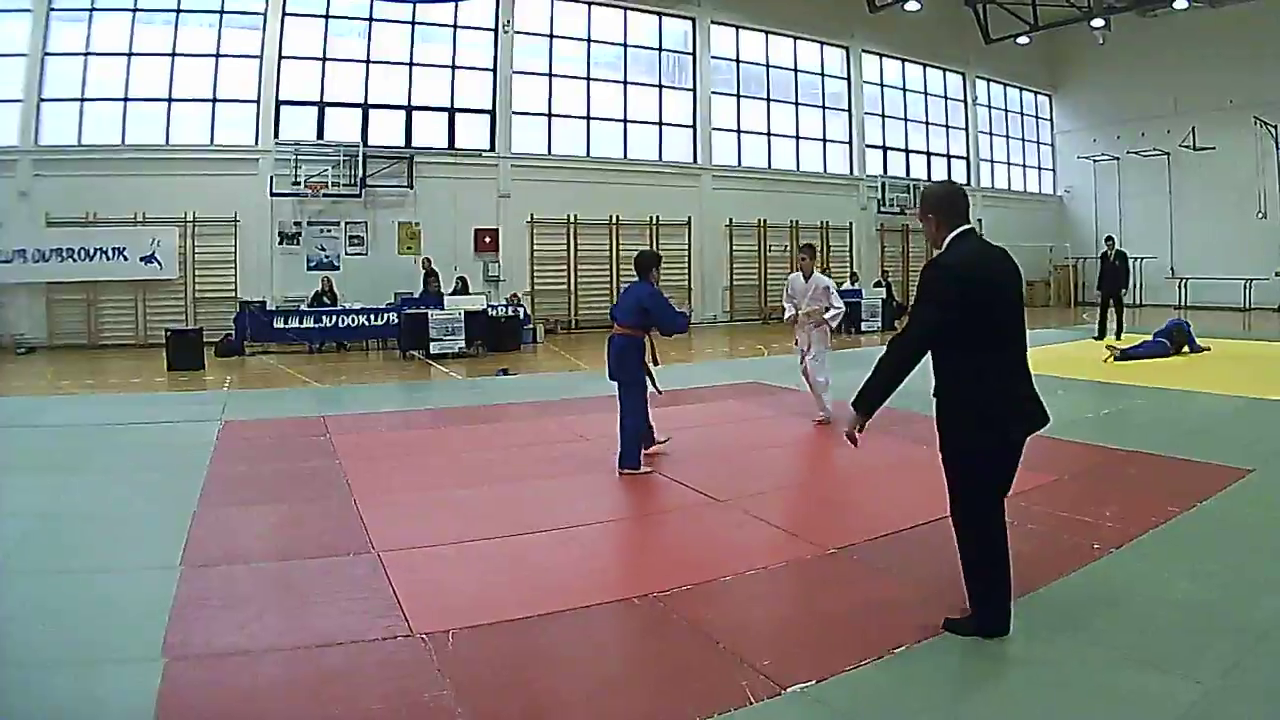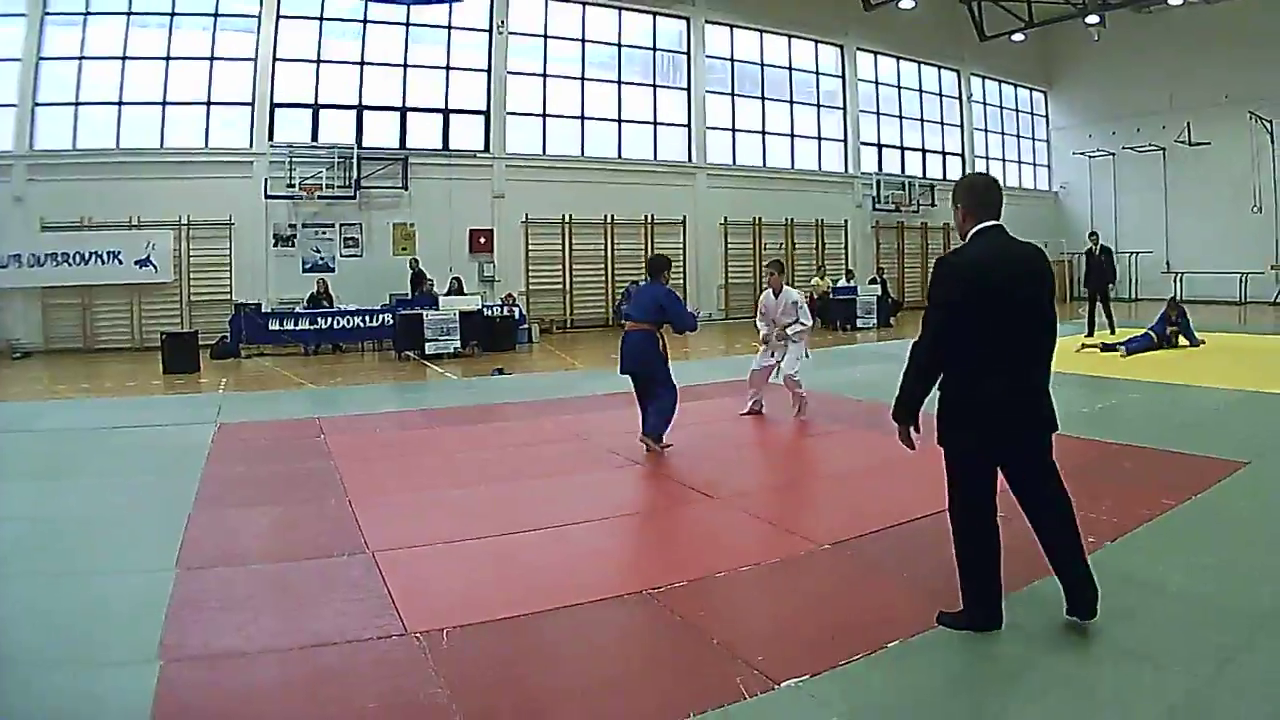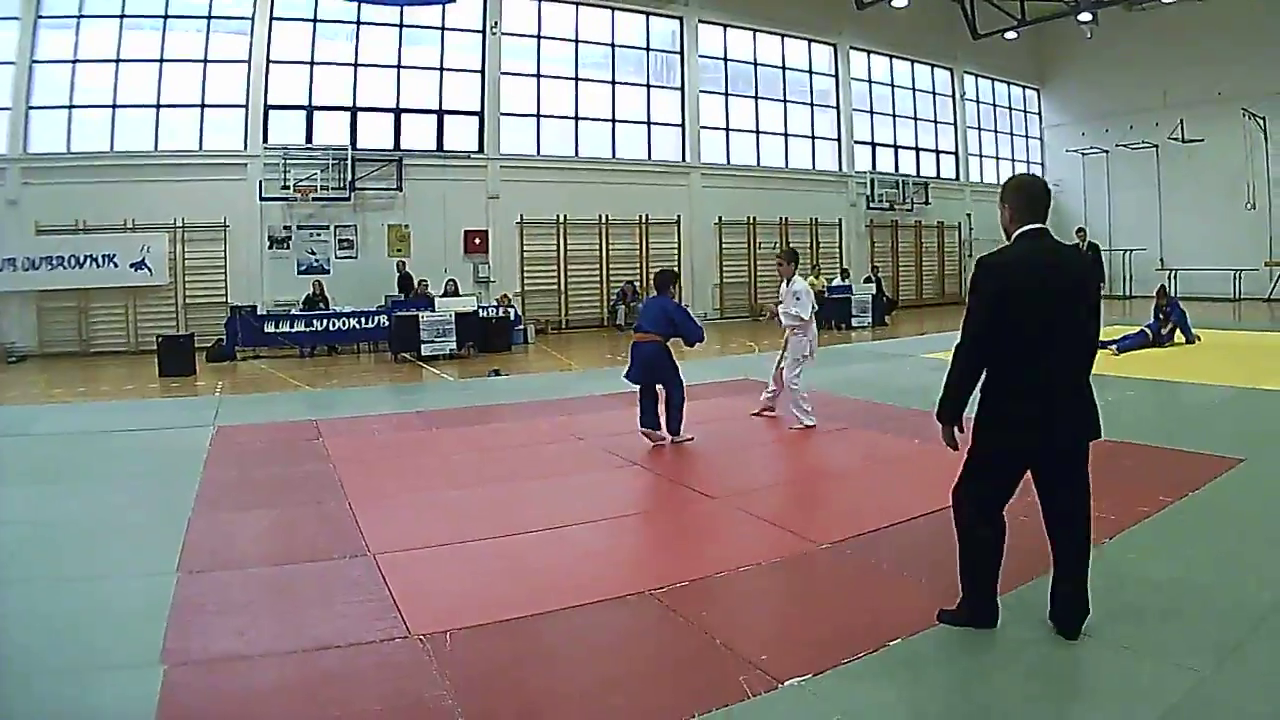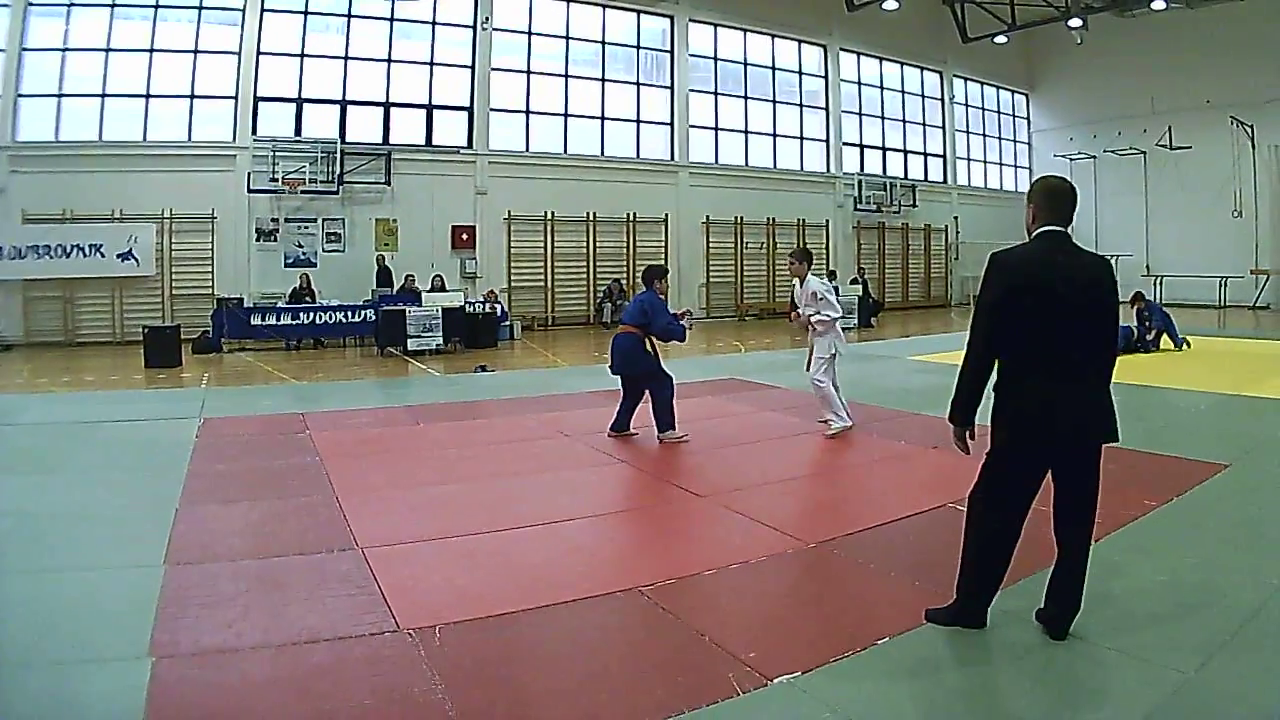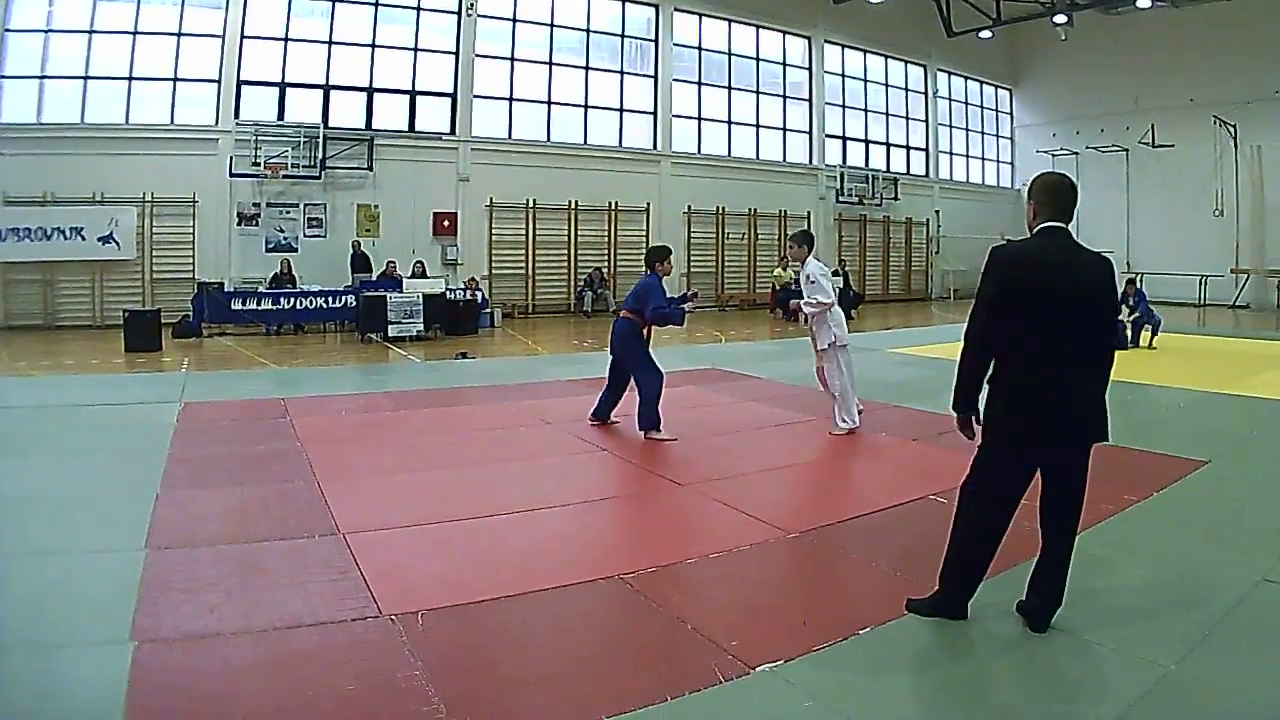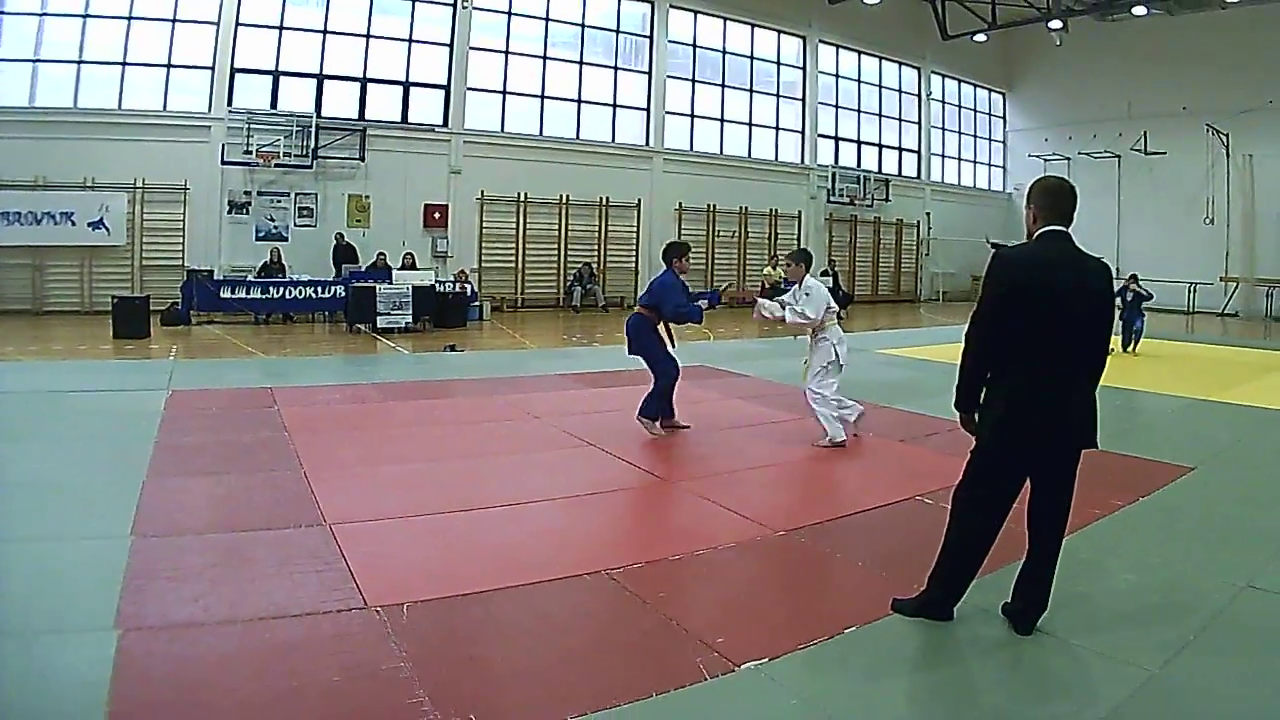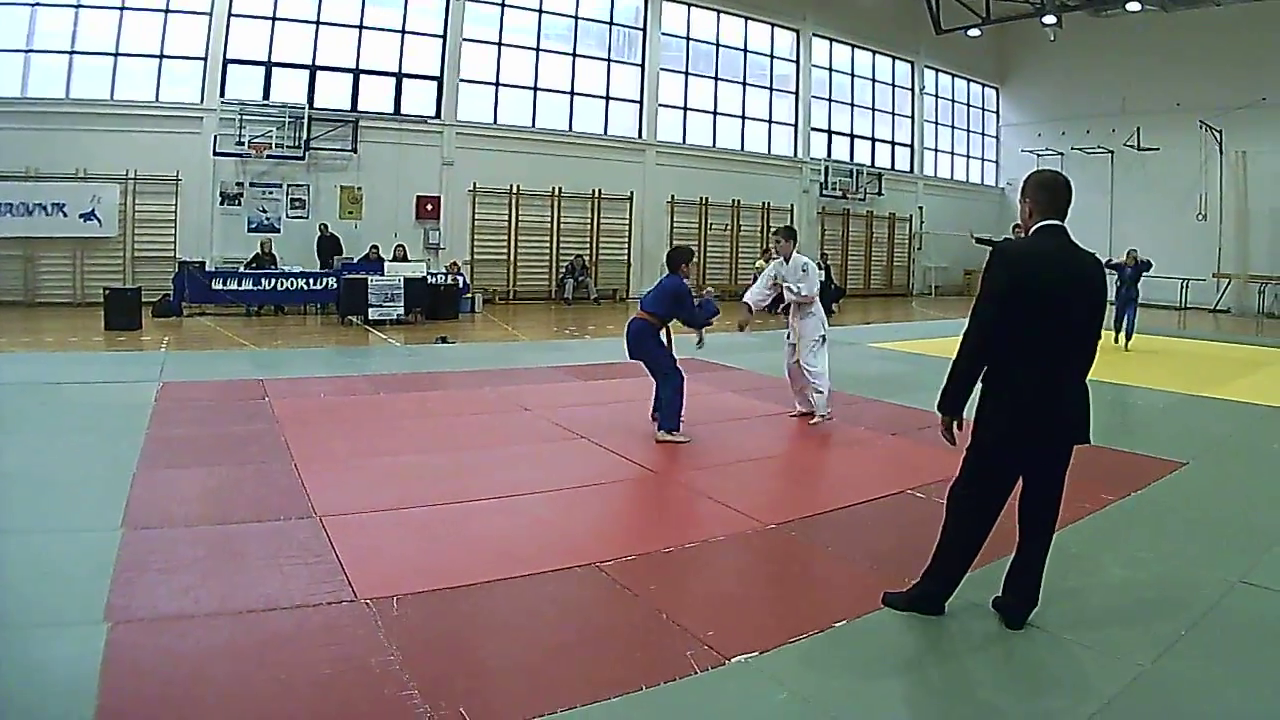
dt=0.3s
person 1, frame 1
left shoulder: (946, 269)
right shoulder: (1001, 259)
left elbow: (912, 343)
left wrist: (865, 404)
left hip: (972, 414)
right hip: (1010, 405)
left knee: (974, 512)
right knee: (988, 503)
left ankle: (989, 614)
right ankle: (995, 596)
person 1, frame 2
left shoulder: (955, 266)
right shoulder: (1034, 258)
left elbow: (932, 345)
right elbow: (1046, 331)
left wrist: (906, 409)
left hip: (972, 413)
right hip: (1027, 407)
left knee: (972, 512)
right knee: (1046, 499)
left ankle: (981, 609)
right ankle: (1081, 595)
person 1, frame 3
left shoulder: (994, 267)
right shoulder: (1081, 265)
left elbow: (973, 349)
right elbow: (1089, 340)
left wrist: (950, 410)
left hip: (1010, 414)
right hip: (1069, 412)
left knee: (975, 504)
right knee: (1069, 515)
left ankle: (979, 605)
right ankle: (1070, 612)
person 1, frame 4
left shoulder: (1008, 264)
right shoulder: (1099, 269)
left elbow: (983, 346)
right elbow: (1109, 346)
left wrist: (962, 412)
left hip: (1026, 415)
right hip: (1085, 414)
left knee: (991, 510)
right knee: (1075, 517)
left ankle: (970, 606)
right ankle: (1060, 614)
person 1, frame 5
left shoulder: (1009, 258)
right shoulder: (1099, 268)
left elbow: (979, 337)
right elbow: (1106, 346)
left wrist: (965, 400)
left hip: (1018, 408)
right hip: (1077, 411)
left knee: (983, 502)
right knee: (1061, 512)
left ankle: (952, 597)
right ankle: (1042, 605)
person 1, frame 6
left shoulder: (1011, 263)
right shoulder: (1098, 273)
left elbow: (980, 339)
right elbow: (1098, 351)
left wrist: (967, 401)
left hip: (1013, 413)
right hip: (1070, 416)
left knee: (977, 506)
right knee: (1049, 516)
left ankle: (938, 597)
right ankle: (1027, 608)
person 1, frame 7
left shoulder: (1011, 256)
right shoulder: (1091, 267)
left elbow: (979, 338)
right elbow: (1088, 344)
left wrist: (951, 402)
left hip: (1011, 408)
right hip: (1065, 410)
left knee: (971, 501)
right knee: (1040, 511)
left ankle: (932, 592)
right ankle: (1017, 603)
person 2, frame 1
left shoulder: (629, 290)
right shoulder: (651, 294)
left elbow: (616, 313)
right elbow: (670, 325)
right wrist: (684, 316)
left hip: (619, 344)
right hip: (630, 348)
left knee: (637, 398)
right knee: (633, 404)
left ankle: (646, 440)
right ankle: (628, 463)
person 2, frame 2
left shoulder: (639, 291)
right shoulder: (665, 294)
right elbow: (683, 323)
right wrist: (692, 317)
left hip: (630, 342)
right hip: (646, 342)
left knee: (646, 392)
right knee: (667, 392)
left ankle: (654, 438)
right ankle: (652, 434)
person 2, frame 3
left shoulder: (648, 304)
right shoulder: (674, 308)
right elbow: (693, 335)
right wrist: (698, 331)
left hip: (638, 350)
right hip: (655, 351)
left knee: (647, 389)
right knee: (674, 388)
left ankle: (649, 426)
right ankle: (675, 432)
person 2, frame 4
left shoulder: (641, 298)
right shoulder: (655, 301)
right elbow: (662, 330)
left wrist: (676, 317)
right wrist: (682, 327)
left hip: (620, 344)
right hip: (632, 345)
left knee: (633, 388)
right knee: (662, 384)
left ankle: (618, 428)
right ankle: (666, 430)
person 2, frame 5
left shoulder: (650, 282)
right shoulder: (652, 285)
left elbow: (661, 305)
right elbow: (656, 314)
left wrist: (684, 299)
right wrist: (682, 310)
left hip: (625, 331)
right hip: (629, 333)
left knee: (619, 376)
right knee: (651, 377)
left ankle: (600, 415)
right ankle: (651, 429)
person 2, frame 6
left shoulder: (671, 280)
right shoulder: (669, 282)
left elbow: (686, 300)
right elbow: (675, 312)
right wrist: (699, 308)
left hip: (643, 326)
right hip: (642, 327)
left knee: (667, 369)
right knee: (668, 370)
left ankle: (667, 417)
right ankle: (648, 415)
person 2, frame 7
left shoulder: (667, 282)
right shoulder: (680, 287)
right elbow: (695, 319)
right wrist: (707, 301)
left hip: (638, 329)
right hip: (645, 333)
left knee: (665, 369)
right knee: (671, 378)
left ankle: (661, 410)
right ankle: (666, 430)
person 3, frame 1
left shoulder: (824, 282)
right shoulder: (792, 280)
left elbow: (839, 308)
right elbow: (787, 301)
left wrist: (825, 319)
right wrist: (790, 314)
left hip: (818, 329)
right hip: (801, 328)
left knee: (816, 371)
right knee: (806, 370)
left ankle: (824, 410)
right ankle: (820, 405)
person 3, frame 2
left shoulder: (794, 296)
right shoulder: (765, 297)
left elbow: (806, 322)
right elbow: (762, 320)
left wrist: (787, 333)
right wrist: (764, 334)
left hip: (794, 340)
right hip: (774, 340)
left knee: (788, 373)
right knee: (757, 371)
left ankle: (800, 400)
right ankle: (755, 405)
person 3, frame 3
left shoulder: (801, 288)
right shoulder: (785, 284)
left elbow: (802, 316)
left wrist: (781, 311)
right wrist: (778, 310)
left hip: (802, 337)
right hip: (793, 334)
left knee: (791, 377)
right knee: (780, 371)
left ankle: (806, 419)
right ankle: (768, 403)
person 3, frame 4
left shoulder: (817, 286)
right shoulder: (798, 285)
left elbow: (835, 313)
left wrist: (810, 320)
right wrist: (799, 316)
left hip: (826, 335)
right hip: (816, 335)
left knee: (818, 378)
right knee: (826, 378)
left ankle: (840, 420)
right ankle: (839, 415)
person 3, frame 5
left shoulder: (815, 270)
right shoulder: (805, 269)
left elbow: (826, 300)
left wrist: (802, 304)
right wrist: (801, 305)
left hip: (829, 325)
right hip: (821, 325)
left knee: (835, 374)
right knee: (824, 372)
left ankle: (850, 420)
right ankle: (850, 408)
person 3, frame 6
left shoulder: (813, 288)
right shoulder: (798, 289)
left elbow: (810, 317)
right elbow: (780, 308)
left wrist: (788, 310)
right wrist: (757, 303)
left hip: (829, 343)
right hip: (820, 341)
left knee: (816, 390)
left ankle: (836, 435)
right ankle: (851, 412)
person 3, frame 7
left shoulder: (805, 264)
right shoulder: (777, 266)
left elbow: (808, 293)
right elbow: (761, 289)
left wrist: (784, 288)
right wrist: (747, 311)
left hip: (811, 318)
right hip: (795, 318)
left knee: (812, 364)
right knee: (794, 365)
left ankle: (822, 409)
right ankle: (806, 406)
